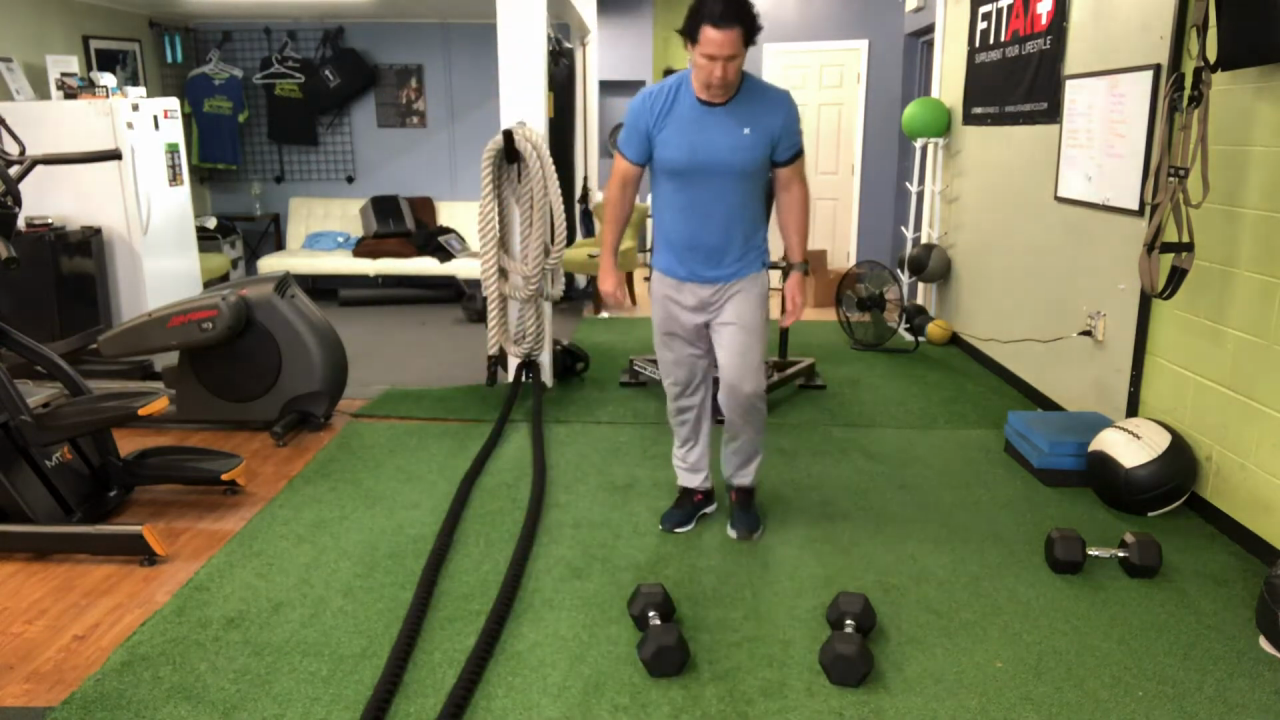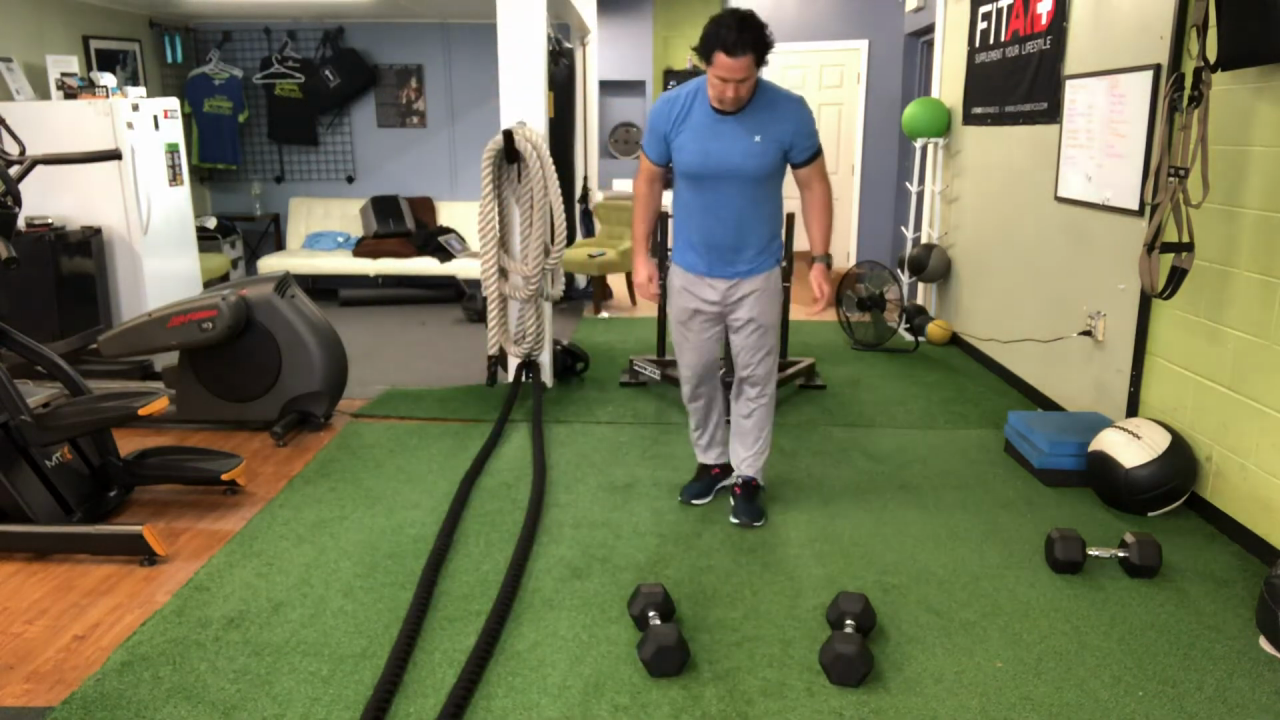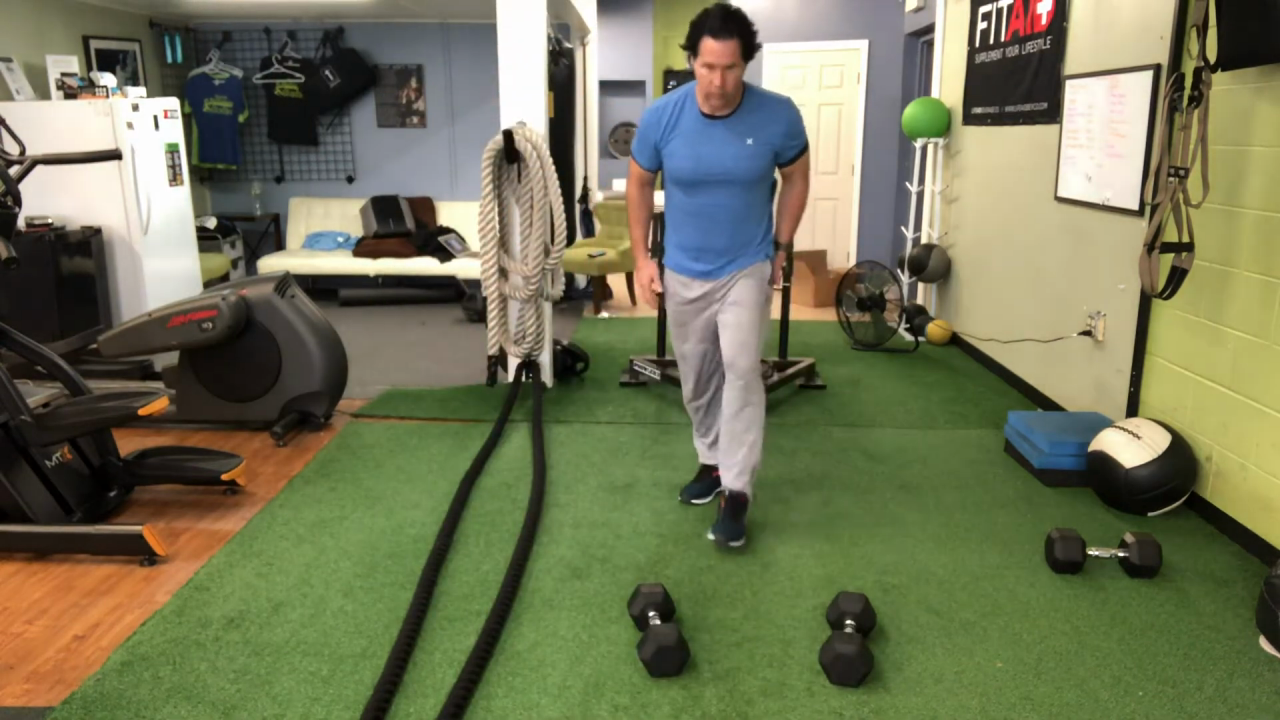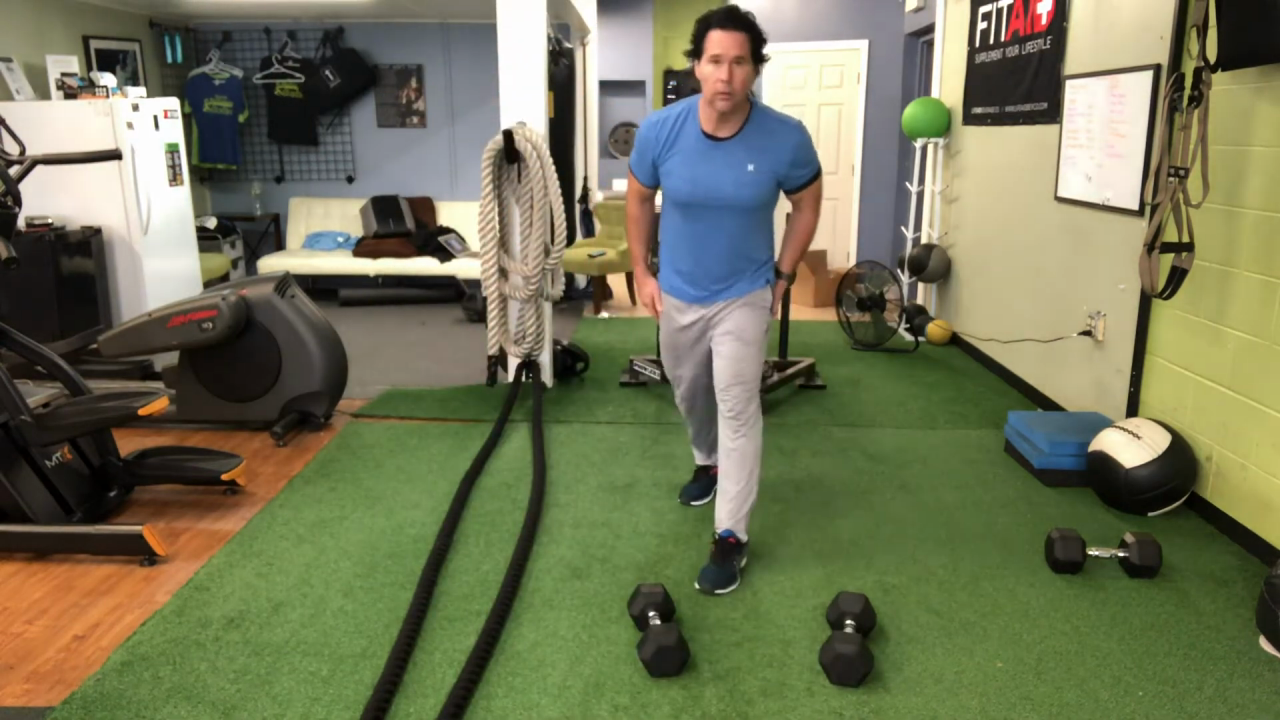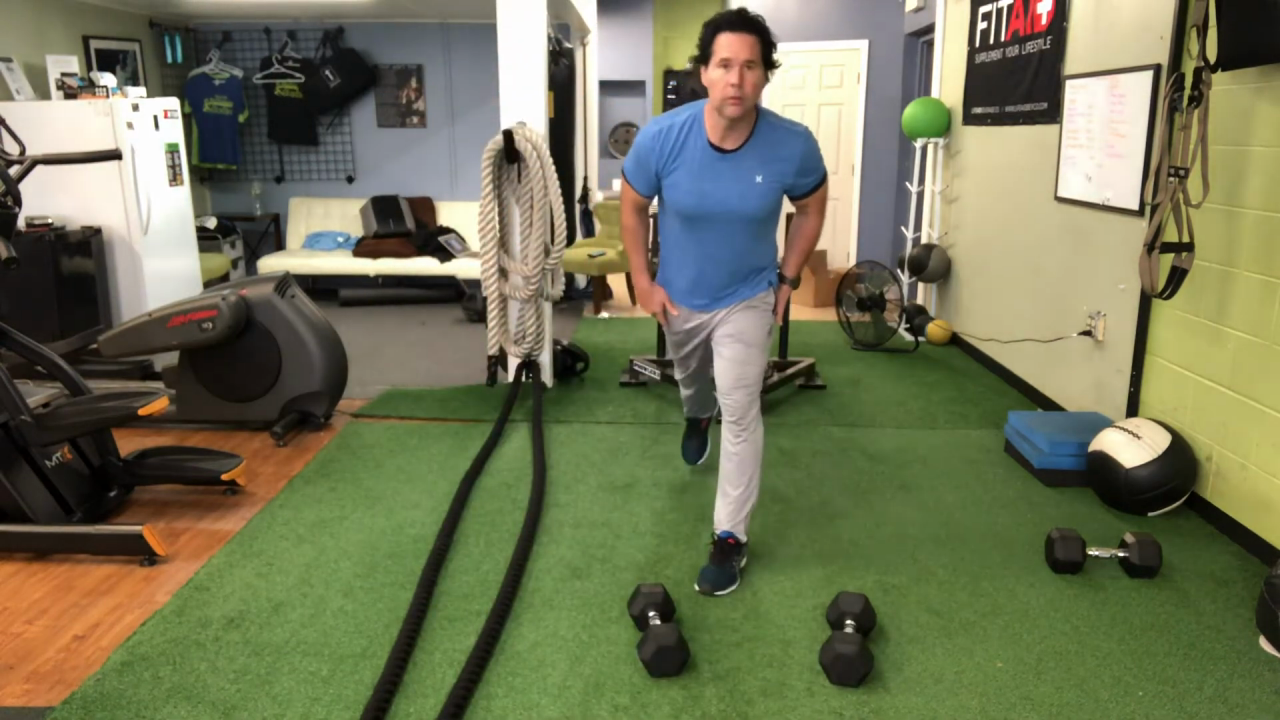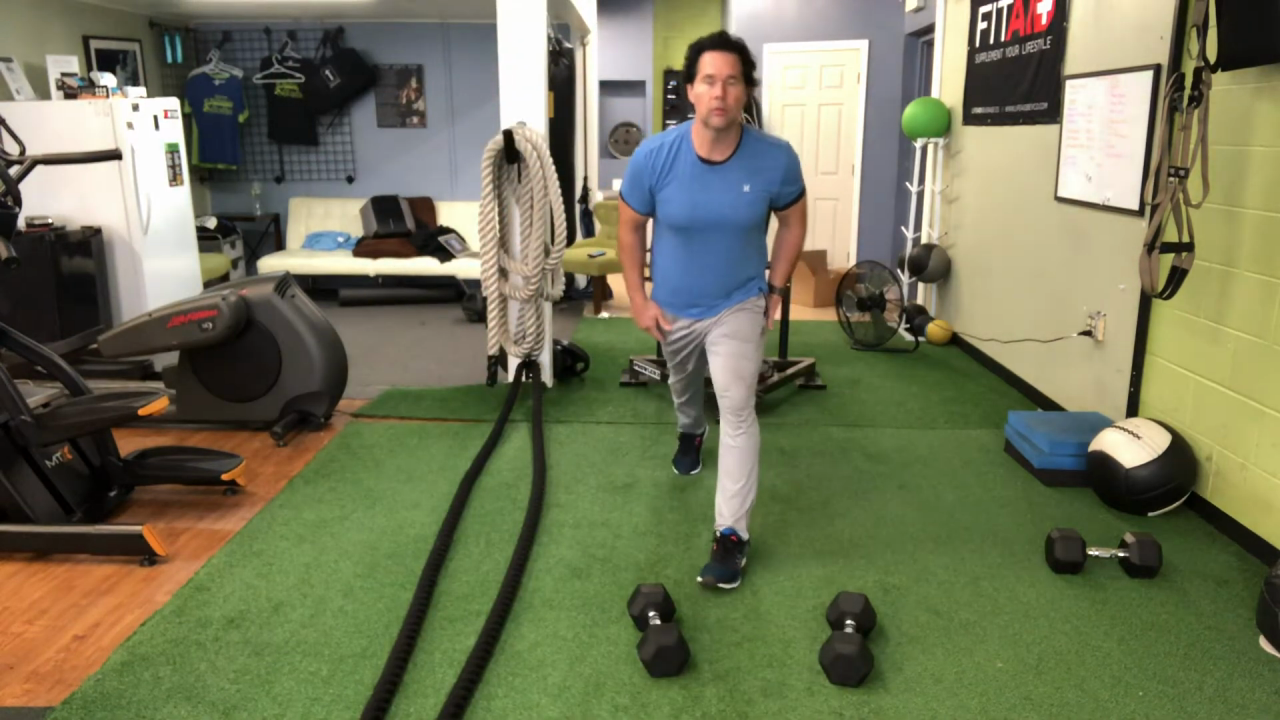
dt=0.4s
person 1, frame 1
left shoulder: (776, 108)
right shoulder: (652, 105)
left elbow: (791, 188)
right elbow: (622, 183)
left wrist: (797, 269)
right wrist: (608, 260)
left hip: (743, 280)
right hip: (673, 280)
left knee: (742, 387)
right knee: (684, 392)
left ankle: (742, 483)
right ankle: (694, 487)
person 1, frame 2
left shoulder: (789, 113)
right shoulder: (671, 109)
left elbow: (813, 185)
right elbow: (650, 181)
left wrist: (820, 260)
right wrist: (641, 253)
left hip: (757, 276)
right hip: (690, 274)
left knee: (755, 379)
right knee: (696, 375)
left ankle: (748, 478)
right ankle: (711, 462)
person 1, frame 3
left shoulder: (778, 115)
right shoulder: (661, 116)
left elbow: (796, 178)
right elbow: (640, 183)
left wrist: (780, 246)
right wrist: (641, 255)
left hip: (747, 270)
right hip: (684, 274)
left knee: (741, 371)
right knee: (697, 379)
left ankle: (737, 490)
right ankle: (711, 462)
person 1, frame 4
left shoulder: (786, 138)
right shoulder: (659, 130)
left elbow: (807, 204)
right elbow: (639, 199)
left wrist: (782, 274)
right wrist: (641, 271)
left hip: (744, 296)
right hip: (676, 293)
left knee: (737, 407)
right knee: (690, 394)
left ankle: (730, 536)
right ankle: (708, 463)
person 1, frame 5
left shoulder: (793, 146)
right shoulder: (660, 138)
left elbow: (811, 210)
right elbow: (632, 209)
left wrist: (787, 279)
right wrist: (643, 281)
left hip: (748, 298)
right hip: (679, 297)
left knee: (739, 411)
right knee: (690, 379)
left ankle: (730, 537)
right ankle: (698, 415)
person 1, frame 6
left shoulder: (775, 159)
right shoulder: (653, 156)
left elbow: (792, 222)
right elbow: (630, 227)
left wrist: (775, 289)
right wrist: (638, 298)
left hip: (740, 304)
right hip: (673, 307)
left knee: (737, 407)
right knee: (684, 386)
left ankle: (731, 535)
right ankle: (690, 433)
